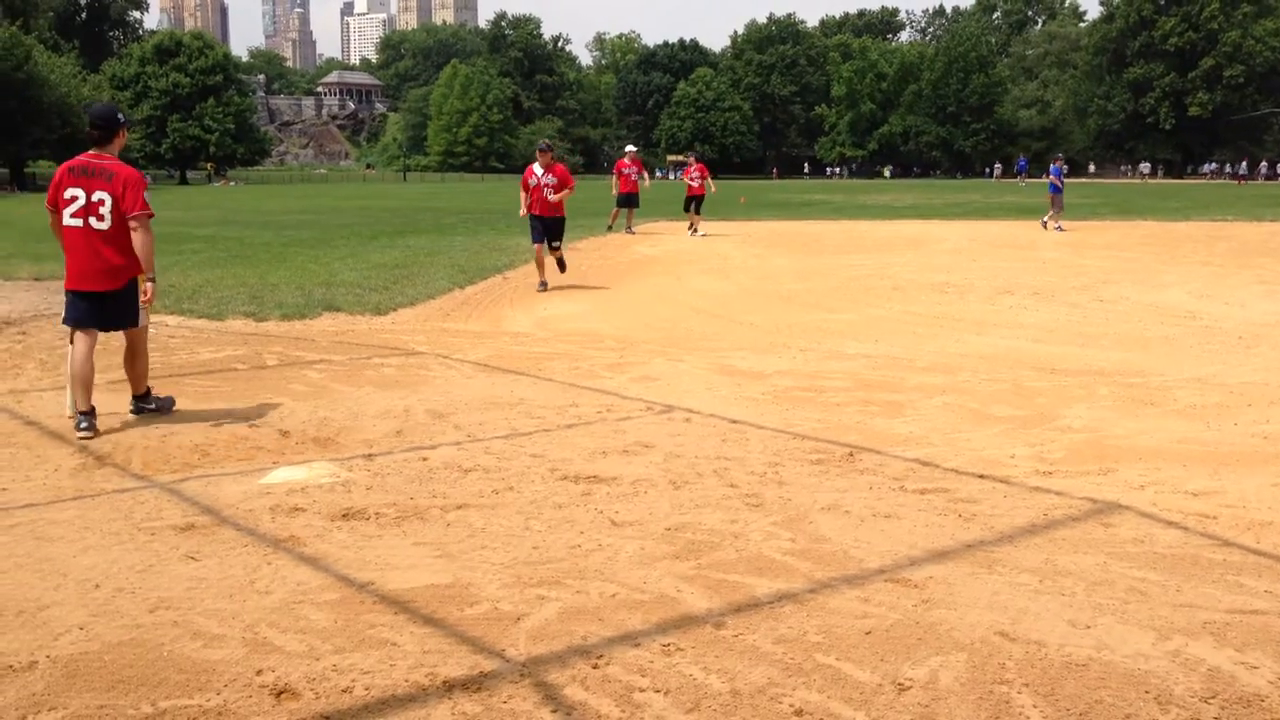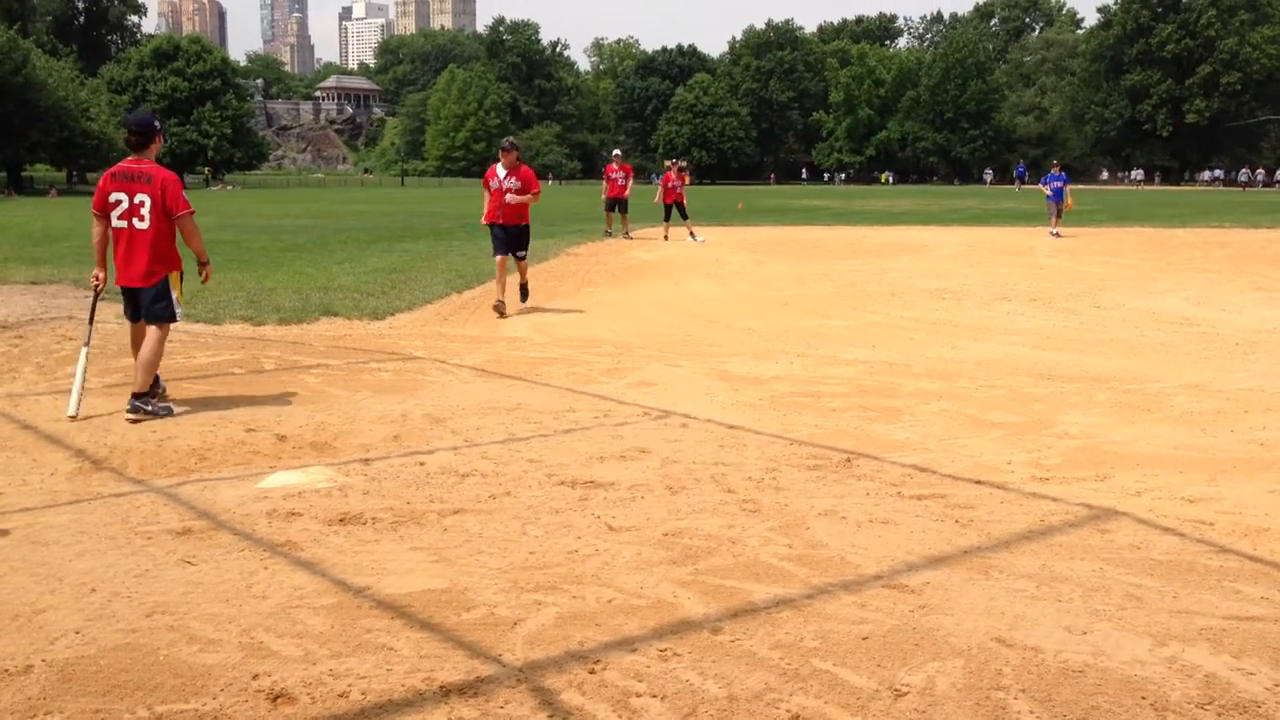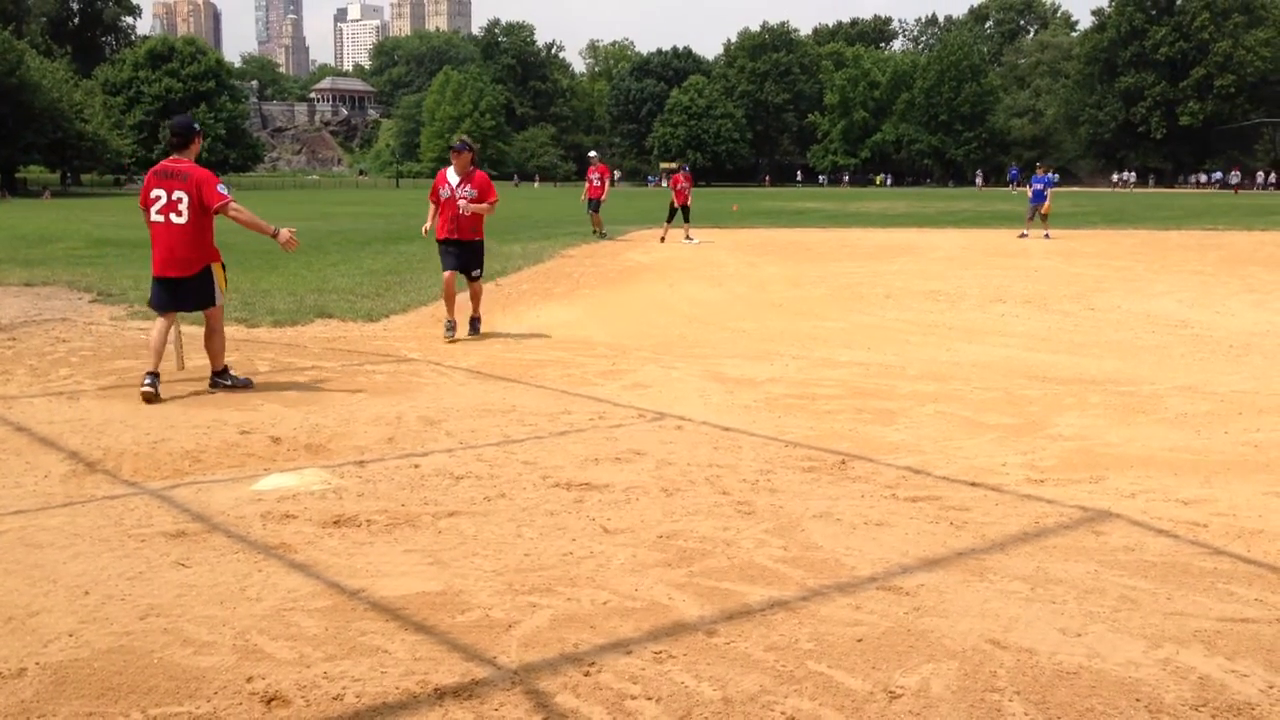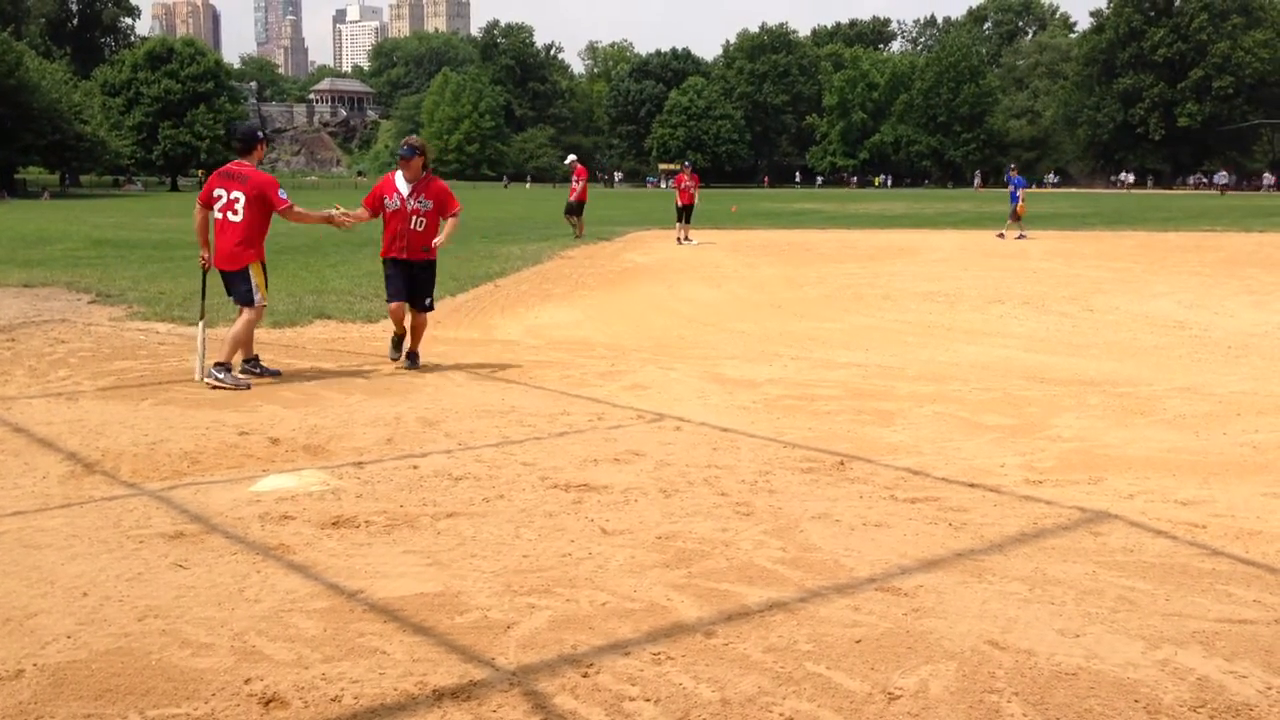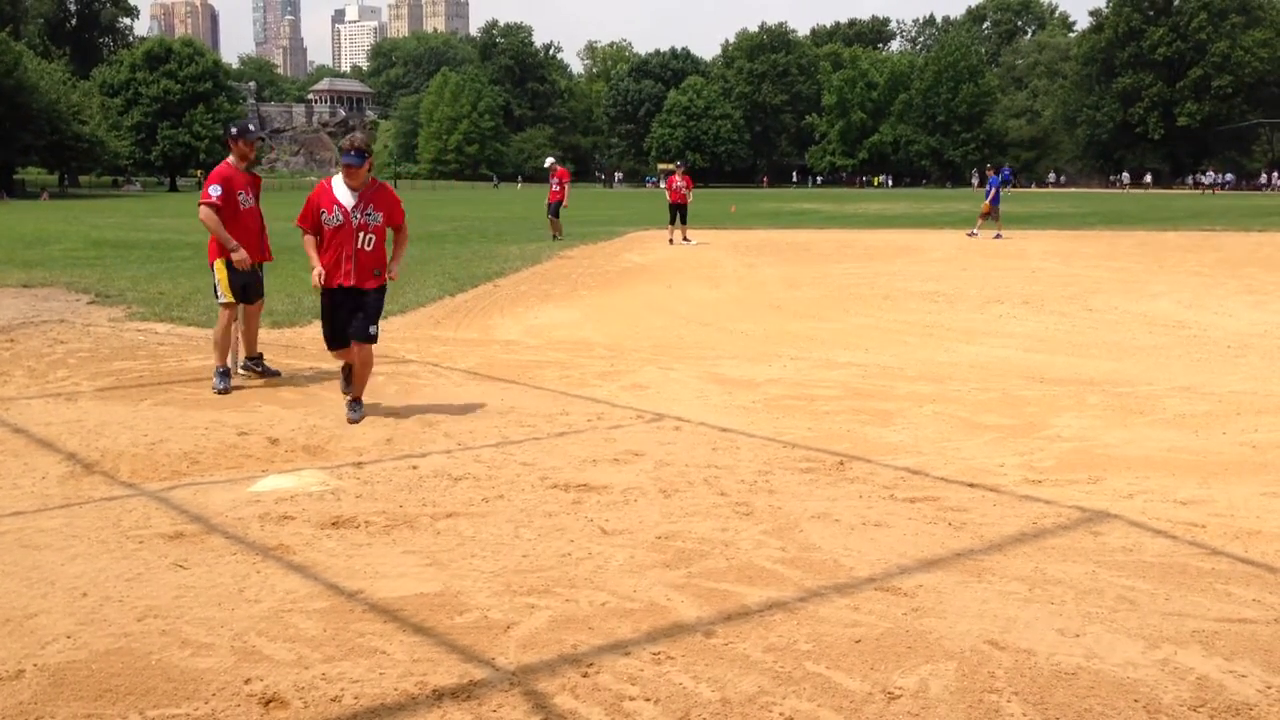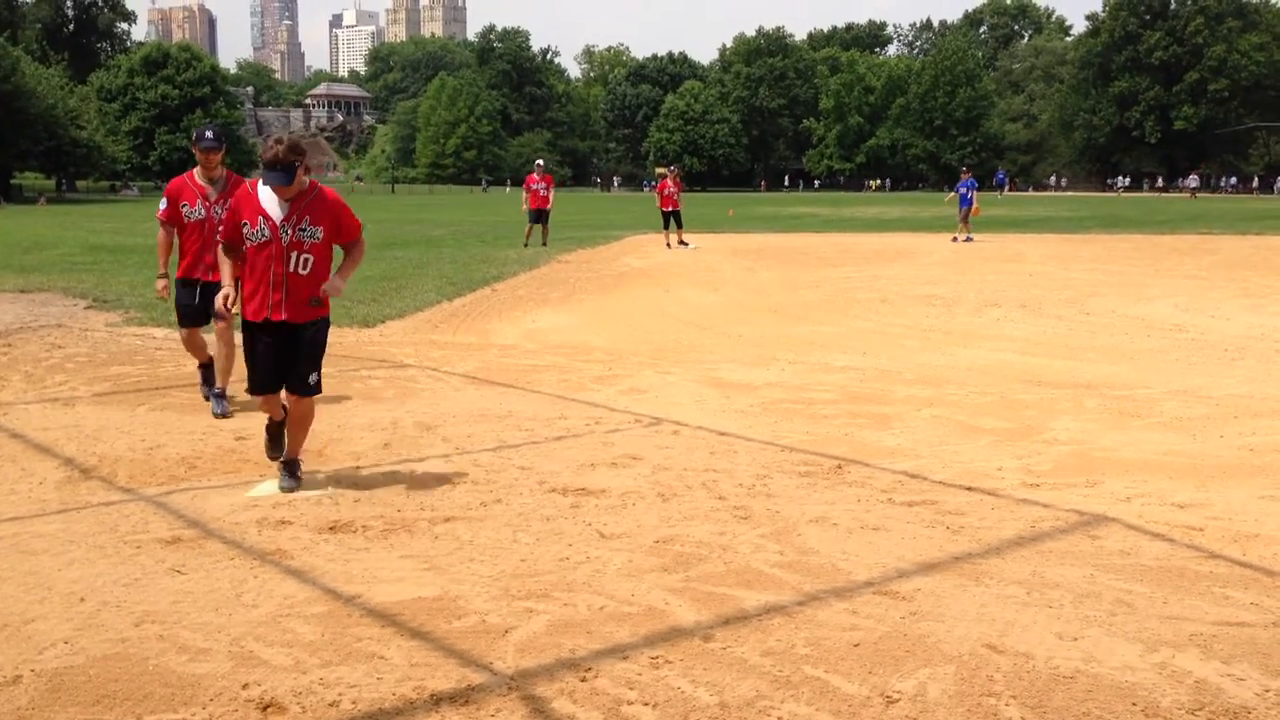
dt=0.7s
person 1, frame 1
left shoulder: (65, 172)
right shoulder: (128, 176)
left elbow: (55, 221)
right elbow: (139, 228)
right wrist: (150, 277)
left hip: (79, 273)
right hip: (122, 273)
left knee: (82, 340)
right knee: (136, 335)
left ankle: (84, 415)
right ankle: (142, 398)
person 1, frame 2
left shoulder: (109, 177)
right shoulder: (166, 179)
left elbow: (99, 225)
right elbow: (186, 226)
left wrist: (100, 266)
right wrist: (204, 260)
left hip: (126, 269)
right hip: (159, 268)
left knee: (138, 325)
right knee: (156, 329)
left ankle: (148, 383)
right ankle: (139, 400)
person 1, frame 3
left shoulder: (153, 174)
right shoulder: (201, 176)
left elbow: (147, 216)
right elbow: (233, 210)
right wrist: (274, 232)
left hip: (163, 262)
right hip: (200, 260)
left knee: (164, 317)
right knee: (213, 315)
left ankle: (151, 377)
right ankle: (219, 375)
person 1, frame 4
left shoulder: (218, 176)
right shoulder: (262, 181)
left elbow: (201, 212)
right elbow: (293, 213)
left wrist: (205, 249)
right wrist: (330, 217)
left hip: (223, 255)
right hip: (246, 256)
left knee: (247, 307)
right knee: (252, 311)
left ankle: (249, 362)
right ankle: (220, 368)
person 1, frame 5
left shoulder: (252, 177)
right shoulder: (221, 174)
right elbow: (206, 214)
left wrist: (262, 250)
right wrist: (234, 247)
left hip: (253, 256)
right hip: (228, 258)
left knee: (254, 306)
right knee: (230, 311)
left ankle: (252, 360)
right ankle: (221, 372)
person 1, frame 6
left shoulder: (240, 187)
right shoulder: (177, 187)
right elbow: (165, 231)
right wrist: (162, 273)
left hip: (226, 273)
right hip: (188, 274)
left knee: (223, 329)
right knee: (188, 334)
left ankle: (219, 393)
right ankle: (206, 364)
person 2, frame 1
left shoulder: (560, 169)
right shoulder: (530, 170)
left elbow: (571, 188)
right elbow: (524, 189)
left wrist: (559, 196)
right wrist: (523, 206)
left hip: (555, 215)
right hip: (535, 215)
left knee: (554, 249)
right knee: (537, 247)
left ankle: (559, 256)
right ankle: (542, 280)
person 2, frame 2
left shoulder: (525, 171)
right shoulder: (491, 171)
left elbow: (535, 197)
left wrist: (517, 198)
right wrist: (485, 212)
left hip: (519, 224)
right hip: (497, 223)
left knee: (520, 260)
right knee: (500, 260)
left ankle: (523, 282)
right ankle: (500, 301)
person 2, frame 3
left shoulder: (481, 178)
right shoulder: (441, 176)
left elbow: (491, 206)
right elbow: (434, 201)
left wrist: (472, 206)
right wrist: (430, 223)
left hip: (473, 239)
right hip: (447, 238)
left knee: (474, 281)
right knee: (448, 277)
left ankle: (475, 316)
right ankle: (450, 320)
person 2, frame 4
left shoulder: (436, 186)
right shoulder: (386, 183)
left elbow: (453, 216)
right elbow: (369, 211)
left wrist: (444, 236)
right wrist: (348, 217)
left hip: (423, 259)
right hip: (393, 257)
left knee: (419, 312)
right knee: (395, 307)
left ankle: (413, 351)
right ankle: (399, 333)
person 2, frame 5
left shoulder: (384, 194)
right shoulder: (322, 192)
left elbow: (400, 229)
right elbow: (308, 232)
left wrist: (396, 261)
right wrist: (315, 265)
left hip: (371, 284)
right hip: (333, 284)
left knee: (362, 345)
right knee: (339, 348)
left ankle: (356, 399)
right ankle: (350, 363)
person 2, frame 6
left shoulder: (328, 203)
right shoulder: (245, 198)
left elbow: (356, 245)
right elbow: (227, 245)
left wrist: (339, 278)
right wrist: (228, 283)
left hip: (308, 318)
right hip: (258, 316)
left knee: (302, 395)
right knee: (265, 396)
left ankle: (291, 460)
right ankle: (276, 418)
